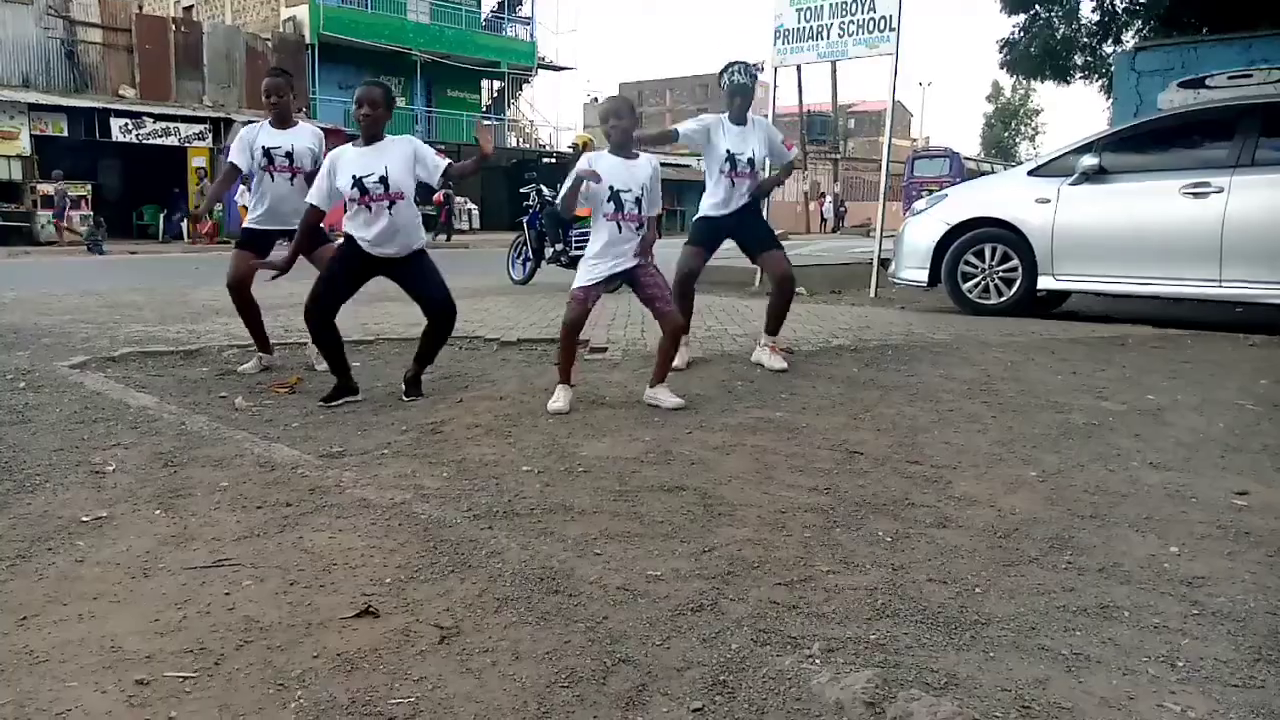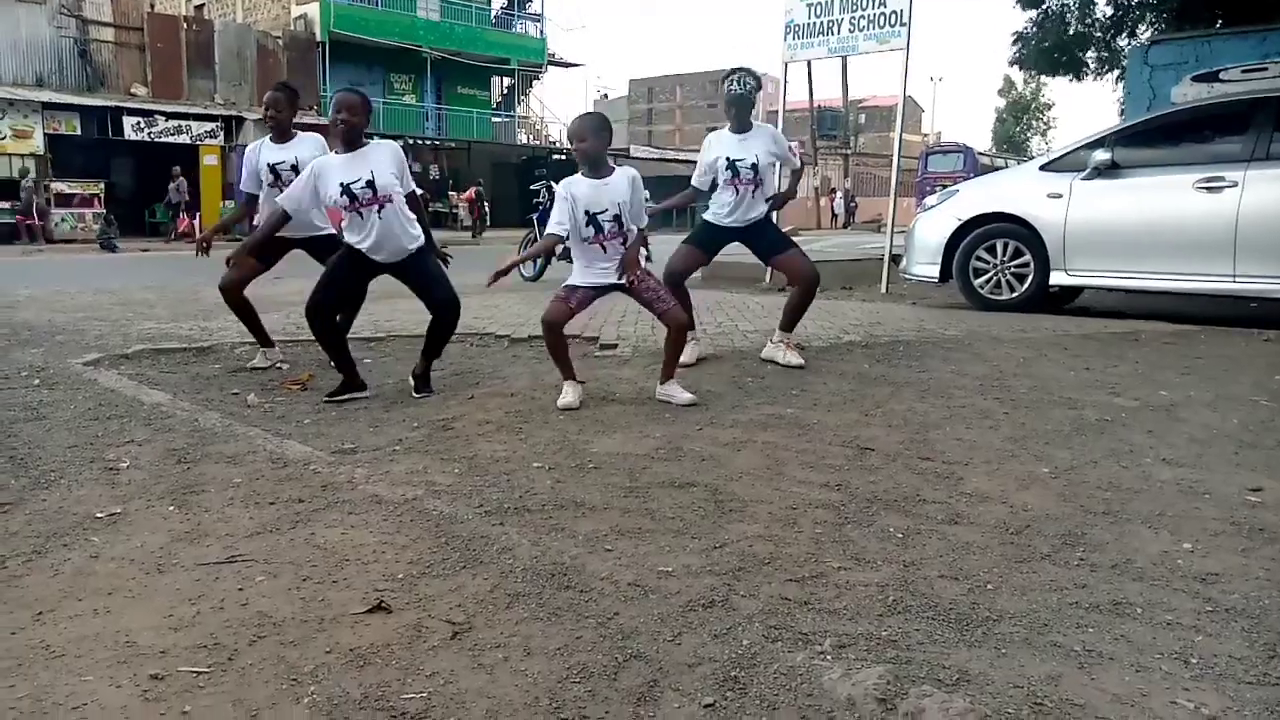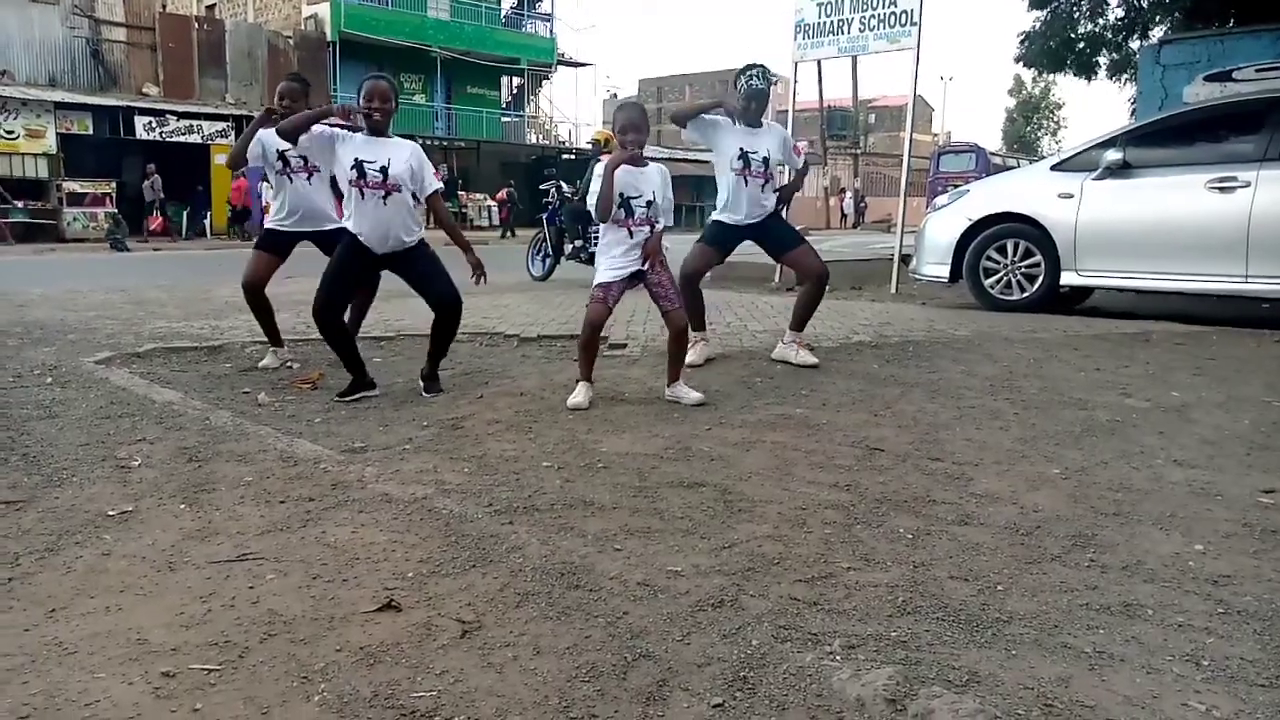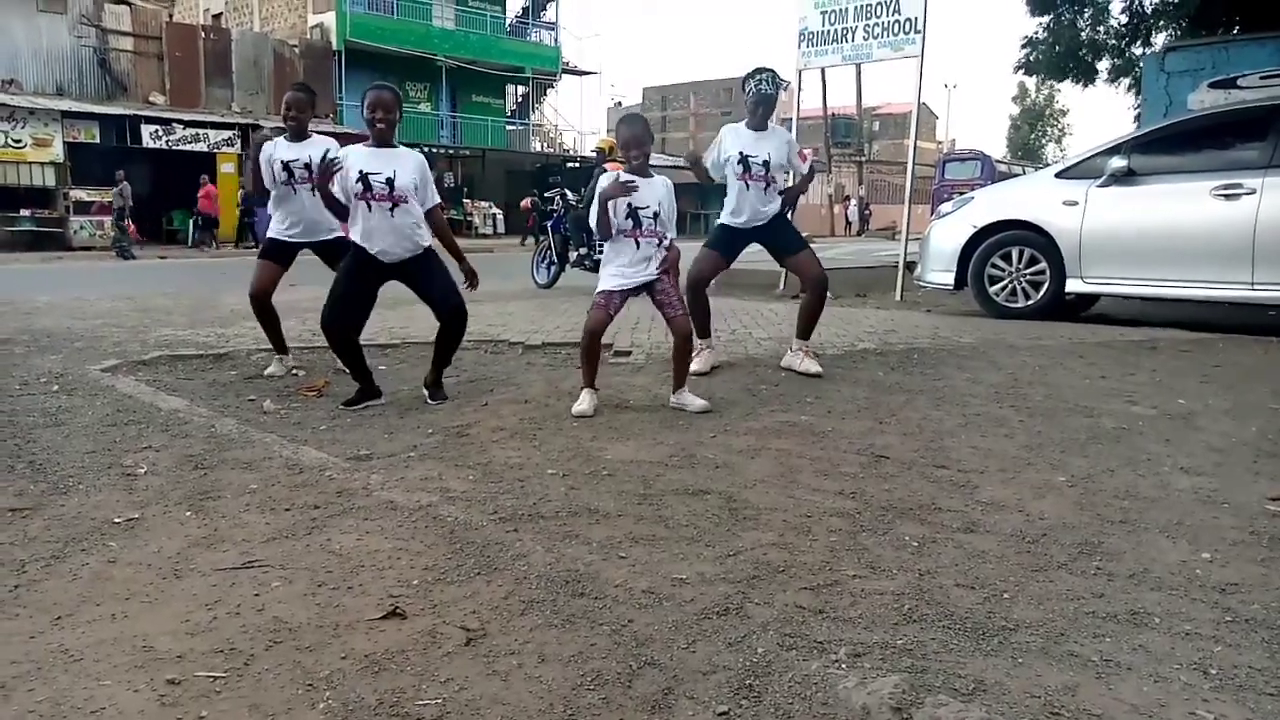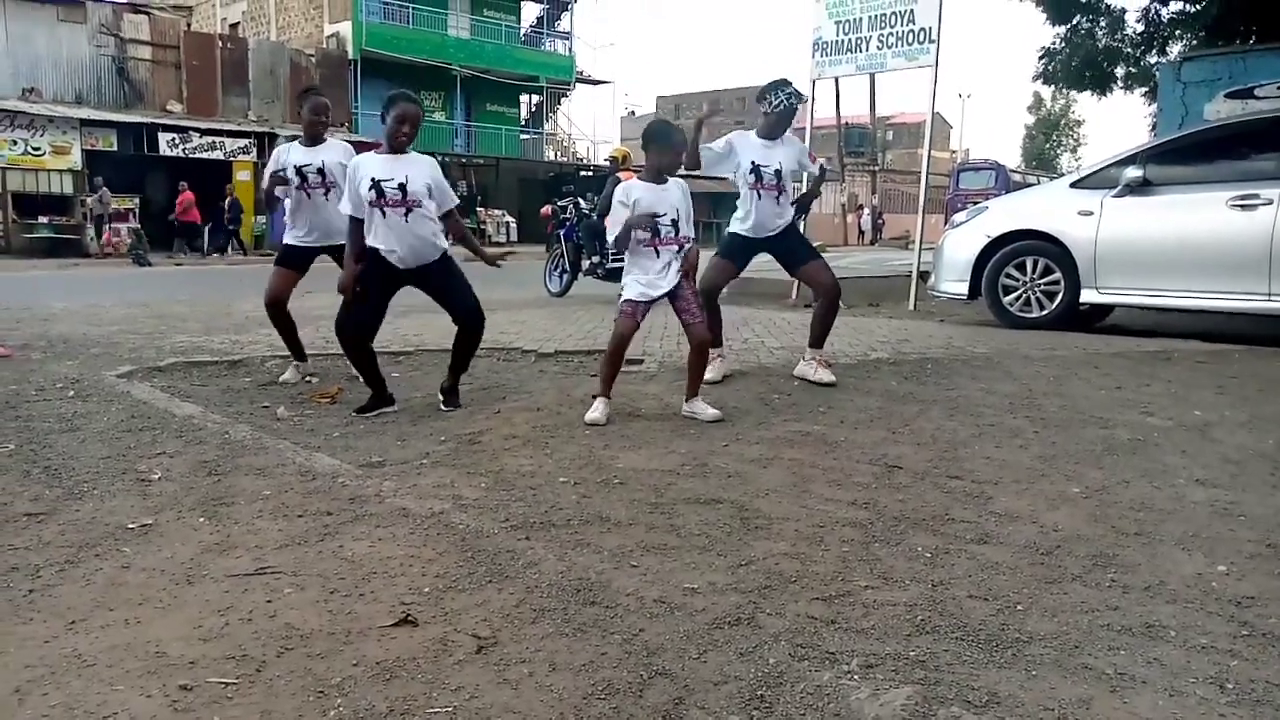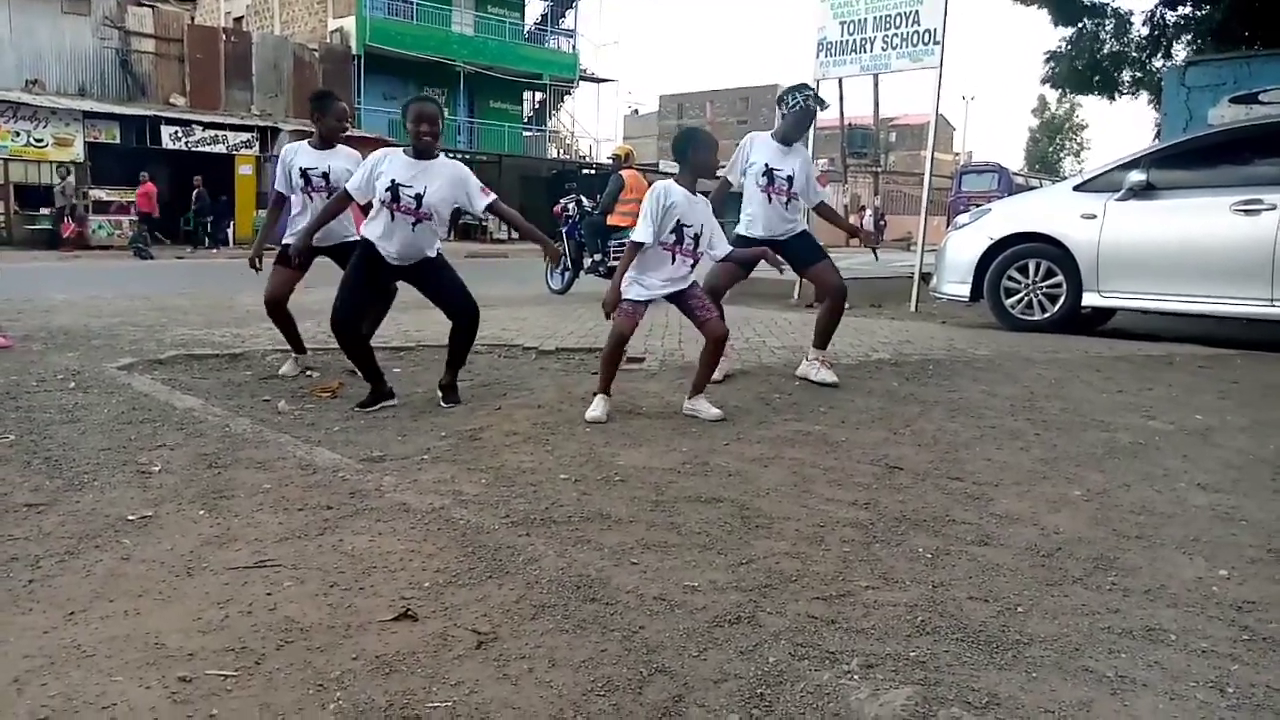
dt=0.7s
person 1, frame 1
left shoulder: (409, 146)
right shoulder: (338, 157)
left elbow: (451, 173)
right elbow: (316, 209)
left wrist: (482, 157)
right wrist: (290, 259)
left hip: (407, 250)
right hip: (358, 249)
left knee: (443, 311)
right knee: (316, 311)
left ankle: (413, 375)
right ankle: (345, 382)
person 1, frame 2
left shoulder: (390, 151)
right shoulder: (319, 169)
left elbow: (411, 199)
right elbow: (284, 210)
left wrist: (432, 245)
right wrist: (247, 247)
left hip: (410, 249)
right hip: (360, 252)
left knee: (447, 306)
right knee: (318, 311)
left ankle: (422, 370)
right ankle: (352, 379)
person 1, frame 3
left shoulder: (410, 150)
right shoulder: (340, 140)
left elbow: (436, 204)
right elbow: (283, 130)
left wrist: (468, 250)
right wrist: (328, 111)
left hip: (409, 245)
right hip: (359, 243)
left knee: (449, 303)
right knee: (324, 310)
left ankle: (430, 371)
right ankle: (361, 378)
person 1, frame 4
left shoulder: (414, 160)
right shoulder: (347, 157)
left elbow: (434, 215)
right elbow: (340, 213)
left wrist: (462, 260)
right wrist: (322, 187)
left hip: (416, 254)
right hip: (365, 255)
left knee: (455, 313)
right knee: (335, 322)
left ankle: (434, 379)
right ankle: (368, 386)
person 1, frame 5
left shoulder: (427, 165)
right shoulder: (360, 165)
left elbow: (450, 217)
right elbow: (355, 222)
left wrist: (480, 253)
right wrist: (349, 264)
left hip: (433, 260)
right hip: (382, 261)
left knee: (472, 318)
right knee: (348, 328)
left ankle: (451, 385)
right ankle: (381, 393)
person 1, frame 6
left shoulder: (455, 172)
right shoulder: (382, 159)
left elbow: (495, 209)
right elbow: (345, 197)
left wrist: (543, 240)
right wrist: (308, 232)
left hip: (424, 259)
right hip: (373, 255)
left knee: (466, 313)
right knee: (342, 322)
left ankle: (448, 382)
right ankle: (380, 388)
person 2, frame 1
left shoulder: (763, 128)
right shoulder: (710, 124)
left elbow: (789, 162)
right elbow: (670, 135)
left wrist: (775, 180)
right wrist: (637, 140)
left hip: (748, 212)
right hip: (712, 212)
left knee: (784, 278)
right knee: (684, 275)
left ankle: (766, 345)
right ankle: (680, 344)
person 2, frame 2
left shoulder: (770, 136)
right shoulder: (714, 141)
left elbow: (797, 168)
right elbow: (695, 190)
left wrist: (789, 191)
right wrist: (656, 208)
left hip: (758, 221)
right hip: (717, 221)
left knee: (809, 277)
right knee: (673, 272)
left ankle: (779, 342)
right ankle: (689, 340)
person 2, frame 3
left shoulder: (777, 133)
right shoulder: (719, 126)
left elbow: (802, 165)
right elbow: (676, 117)
left wrist: (793, 185)
right wrist: (718, 103)
left hip: (768, 218)
right hip: (728, 219)
left knee: (818, 273)
right knee: (688, 273)
left ankle: (790, 342)
right ankle: (700, 341)
person 2, frame 4
left shoulder: (782, 137)
right shoulder: (728, 134)
left elbow: (807, 170)
right elbow: (710, 178)
left wrist: (799, 184)
right wrist: (694, 165)
left hip: (774, 220)
right hip: (733, 222)
left knee: (817, 281)
right knee: (694, 280)
left ankle: (798, 350)
right ankle: (705, 348)
person 2, frame 5
left shoulder: (792, 144)
right shoulder: (737, 141)
left elbow: (819, 170)
right elbow: (691, 164)
left wrist: (812, 192)
right wrist: (698, 127)
left hip: (785, 230)
right hip: (744, 231)
left knee: (830, 289)
right knee: (707, 288)
left ankle: (811, 360)
right ankle: (717, 357)
person 2, frame 6
left shoulder: (803, 157)
right shoulder: (753, 142)
left elbow: (817, 204)
right elbow: (726, 185)
left wrist: (856, 231)
left hip: (794, 235)
right hip: (751, 235)
left knee: (836, 290)
right knee: (710, 288)
left ankle: (814, 360)
right ankle: (718, 358)
person 3, frame 1
left shoulder: (650, 164)
right shoulder: (592, 161)
right elbow: (565, 212)
left wrist: (651, 232)
right wrist: (576, 181)
left hip: (638, 256)
right hip: (600, 256)
left knee: (675, 323)
right knee: (571, 320)
left ankle: (656, 387)
right ankle: (563, 386)
person 3, frame 2
left shoulder: (629, 177)
right shoulder: (569, 188)
left elbow: (640, 224)
right elbow: (555, 235)
left wrist: (634, 251)
right wrist: (518, 260)
left hip: (627, 268)
right hip: (588, 273)
left knee: (679, 320)
right knee: (551, 319)
left ankle: (666, 383)
right ankle: (571, 383)
person 3, frame 3
left shoulder: (660, 172)
right shoulder: (605, 168)
left elbow: (665, 220)
right elbow: (602, 215)
left wrist: (656, 238)
right wrist: (610, 168)
left hip: (649, 257)
right hip: (614, 260)
left knee: (679, 322)
right knee: (593, 320)
left ankle: (674, 384)
right ankle: (584, 383)
person 3, frame 4
left shoulder: (665, 185)
right shoulder: (611, 181)
right elbow: (604, 234)
left wrist: (674, 251)
right wrist: (604, 200)
left hip: (656, 269)
right hip: (619, 270)
left knee: (683, 329)
right knee: (593, 326)
left ankle: (679, 391)
right ankle: (588, 390)
person 3, frame 5
left shoulder: (680, 187)
right shoulder: (626, 190)
right elbow: (619, 245)
left wrist: (693, 251)
right wrist: (629, 225)
left hip: (677, 274)
right hip: (641, 277)
left knee: (702, 338)
right knee: (621, 334)
left ankle: (692, 400)
right ankle: (602, 399)
person 3, frame 6
left shoulder: (704, 205)
right shoulder: (662, 191)
left elbow: (721, 252)
right elbow: (637, 241)
left wrist: (759, 252)
right wrist: (615, 283)
left hip: (681, 281)
right hip: (644, 279)
left knee: (717, 332)
right knee: (620, 333)
left ankle: (695, 397)
right ankle: (602, 396)
person 4, frame 1
left shoulder: (313, 135)
right shoulder: (250, 133)
right elbow: (230, 175)
right wrist: (204, 207)
left hip: (302, 220)
right hip: (260, 220)
right knee: (236, 282)
right ankle: (264, 352)
person 4, frame 2
left shoulder: (315, 142)
right shoulder: (255, 151)
right elbow: (248, 206)
right wrist: (213, 230)
left hip: (317, 229)
right hip: (274, 232)
right knee: (229, 286)
right ankle: (268, 347)
person 4, frame 3
right shoulder: (266, 137)
right elbow: (233, 164)
right wrist: (256, 125)
left hip: (326, 221)
right hip: (282, 222)
left knee: (369, 277)
right knee: (251, 283)
right ankle: (277, 347)
person 4, frame 4
left shoulder: (328, 145)
right shoulder: (269, 148)
right elbow: (260, 198)
right wrist: (255, 157)
left hip: (328, 230)
right hip: (284, 232)
right knee: (258, 294)
right ankle: (281, 355)
person 4, frame 5
left shoulder: (344, 150)
right shoulder: (283, 153)
right elbow: (270, 206)
right wrist: (269, 187)
left hip: (342, 234)
right hip: (299, 237)
right knee: (273, 299)
right ankle: (299, 360)
person 4, frame 6
left shoulder: (351, 157)
right shoulder: (291, 153)
right elbow: (277, 202)
right wrist: (259, 243)
left hip: (343, 236)
right hip: (299, 237)
left knee: (385, 290)
right knee: (273, 299)
right ankle: (299, 354)
